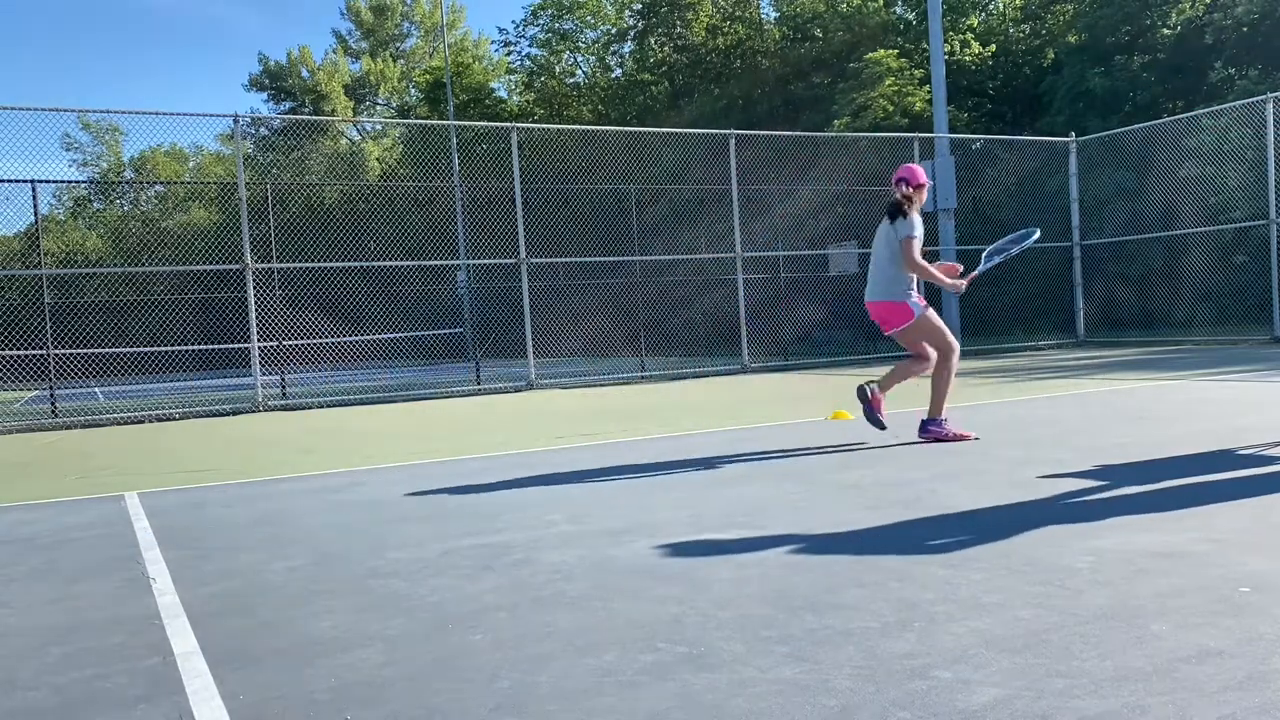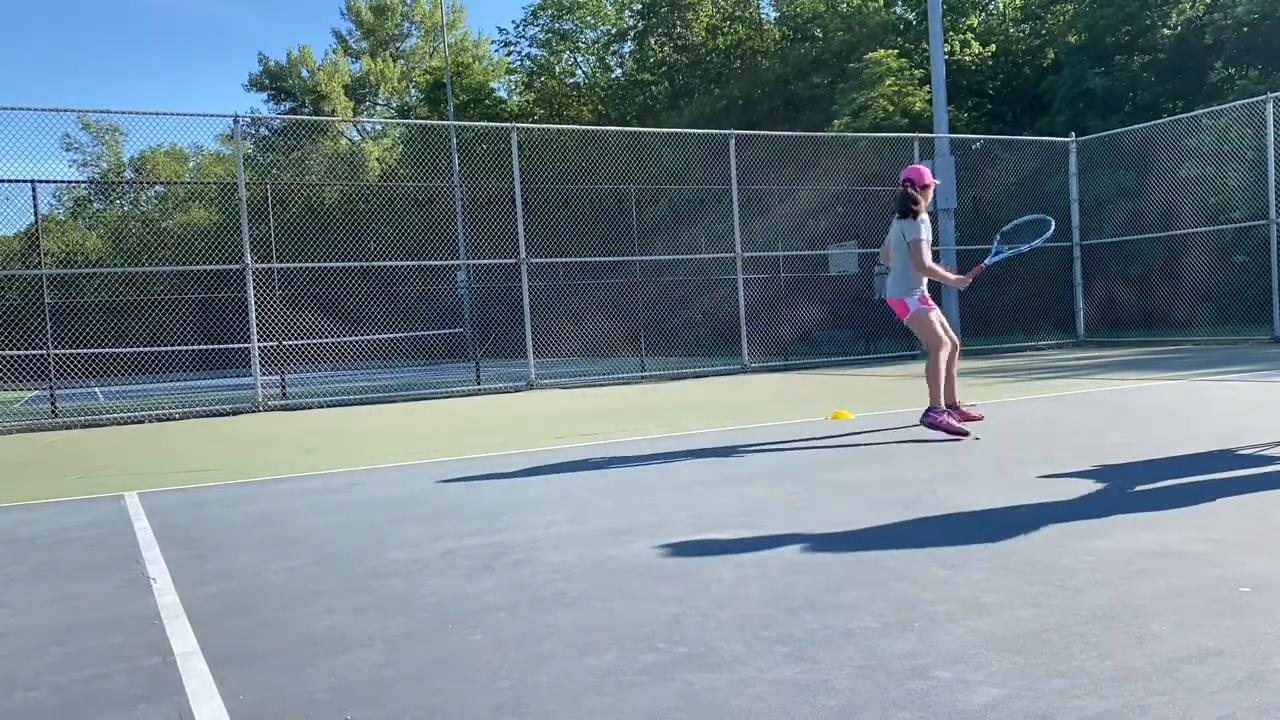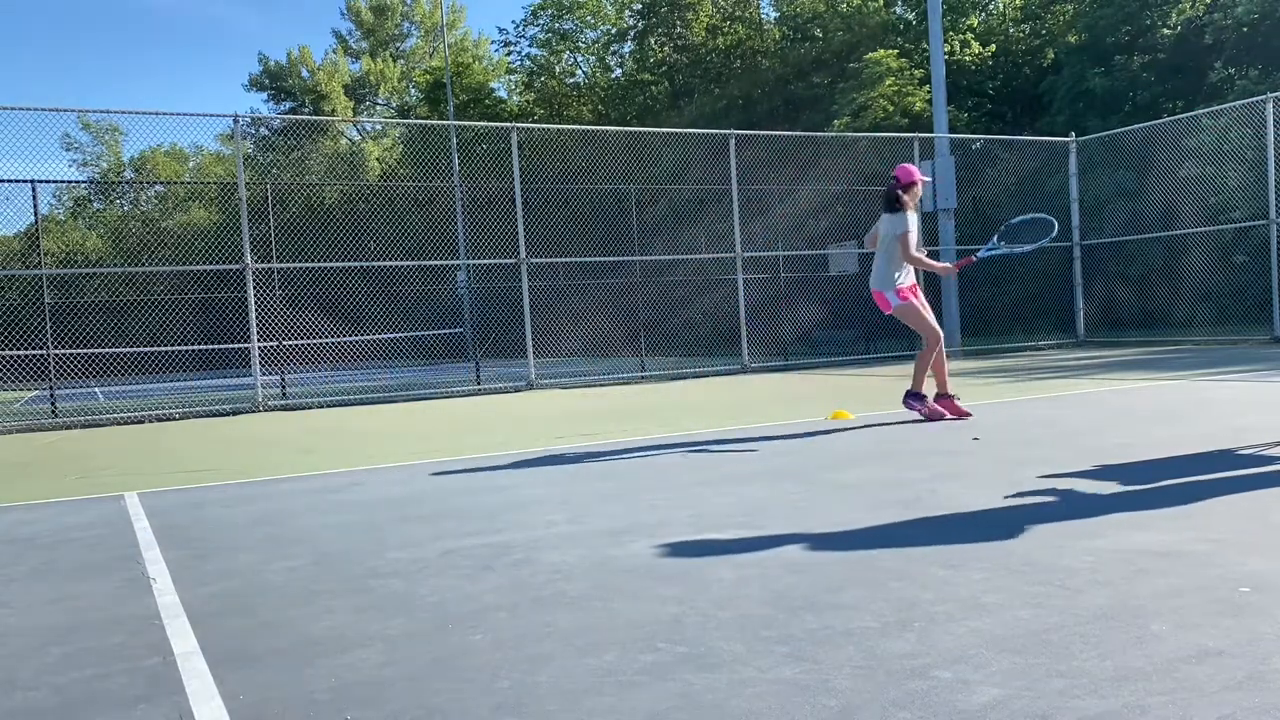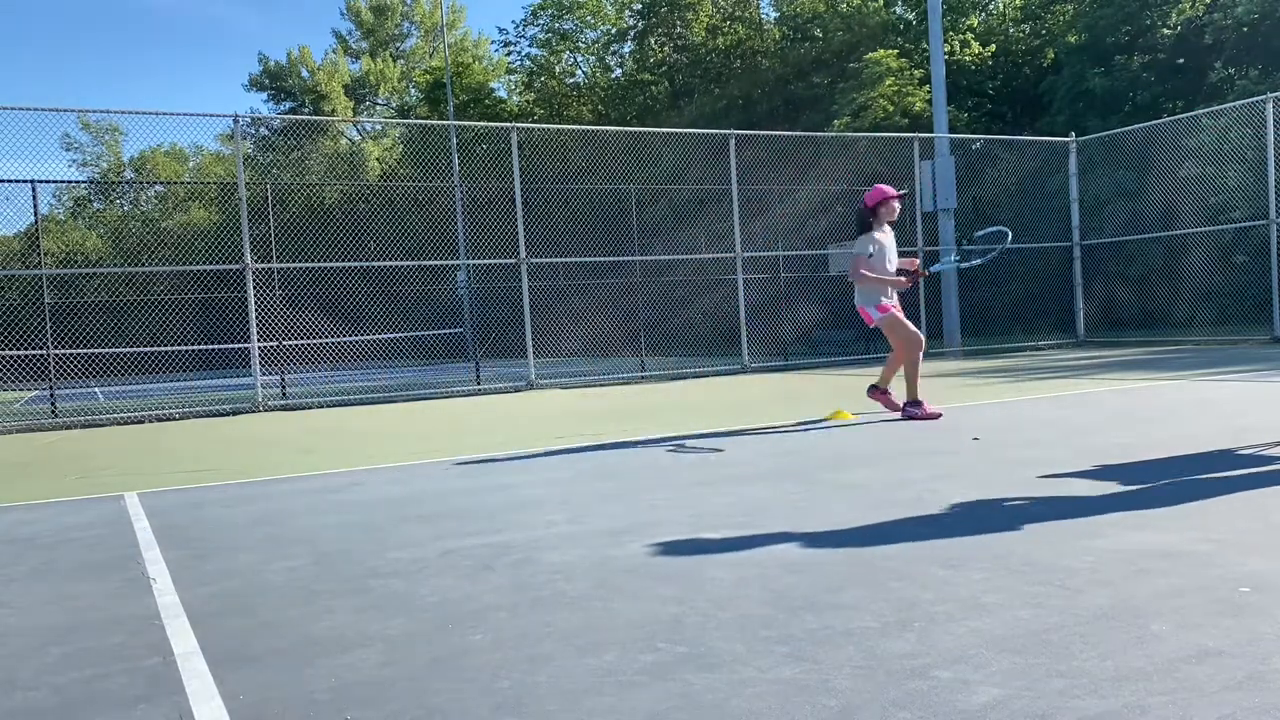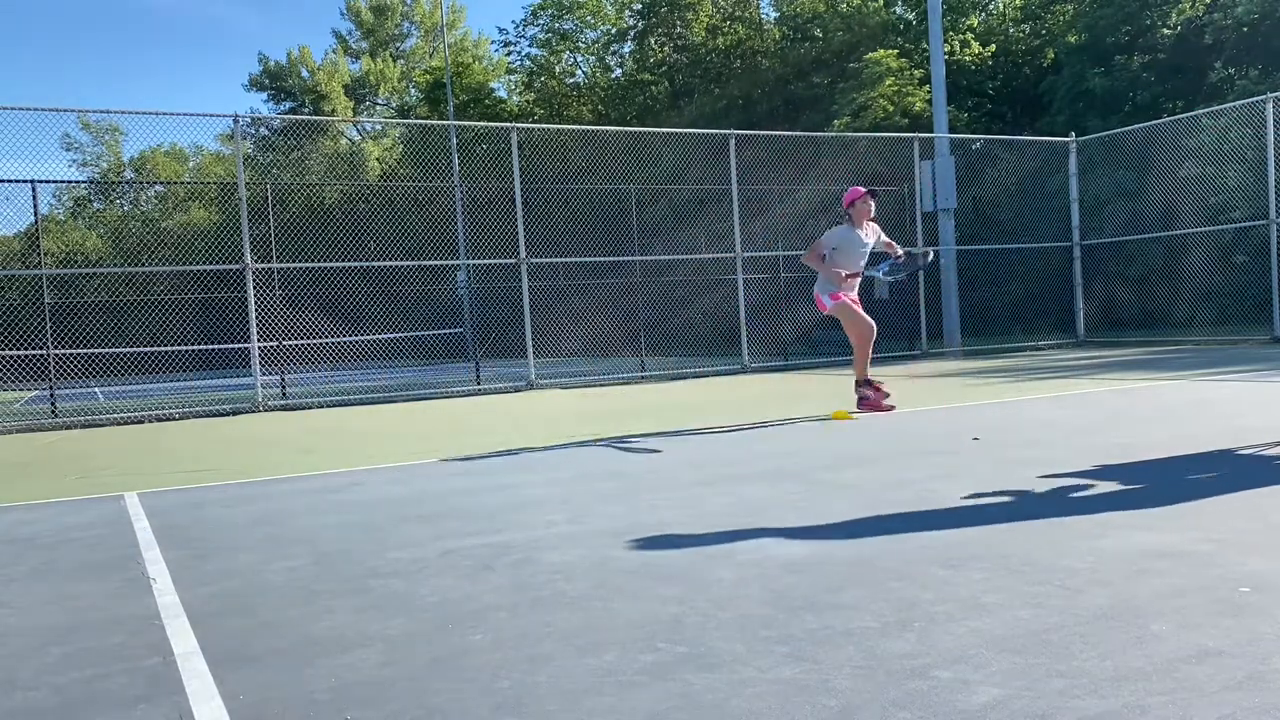
dt=0.2s
person 1, frame 1
left shoulder: (890, 221)
right shoulder: (910, 219)
right elbow: (912, 263)
left wrist: (939, 268)
right wrist: (948, 282)
left hip: (878, 300)
right hip: (898, 299)
left knee: (926, 357)
right knee: (949, 349)
left ankle: (875, 389)
right ankle: (934, 422)
person 1, frame 2
left shoulder: (902, 218)
right shoulder: (918, 220)
left elbow: (885, 257)
right elbow: (921, 265)
right wrist: (953, 279)
left hip: (914, 292)
right hip: (907, 294)
left knee: (952, 343)
right knee: (940, 345)
left ankle: (951, 406)
right ankle: (935, 412)
person 1, frame 3
left shoulder: (892, 213)
right shoulder: (906, 216)
left elbow: (868, 242)
right elbow: (909, 256)
right wrist: (939, 267)
left hip: (906, 284)
right hip: (890, 288)
left knee: (936, 336)
right knee: (933, 335)
left ankle: (945, 397)
right ankle: (915, 395)
person 1, frame 4
left shoulder: (887, 233)
right shoulder: (869, 238)
right elbow: (855, 274)
left wrist: (909, 264)
right wrist: (891, 281)
left hip: (889, 301)
right hip: (872, 303)
left knee: (903, 348)
right knee: (916, 341)
left ankle: (880, 387)
right ankle: (913, 404)
person 1, frame 5
left shoulder: (874, 230)
right shoulder: (839, 233)
left elbow: (890, 247)
right elbow: (809, 255)
left wrist: (897, 252)
right wrist: (832, 273)
left hip: (851, 293)
right hip: (829, 292)
left knee: (861, 342)
right knee: (868, 328)
left ankle: (865, 397)
right ankle: (862, 382)
